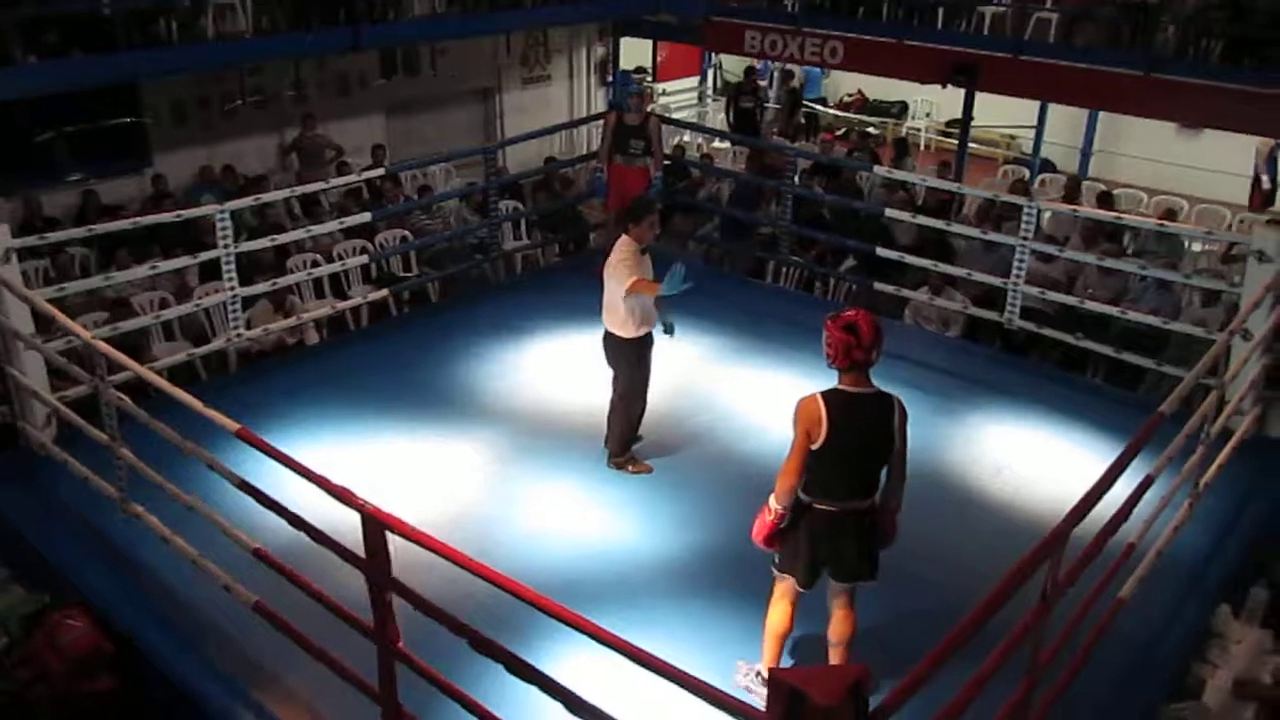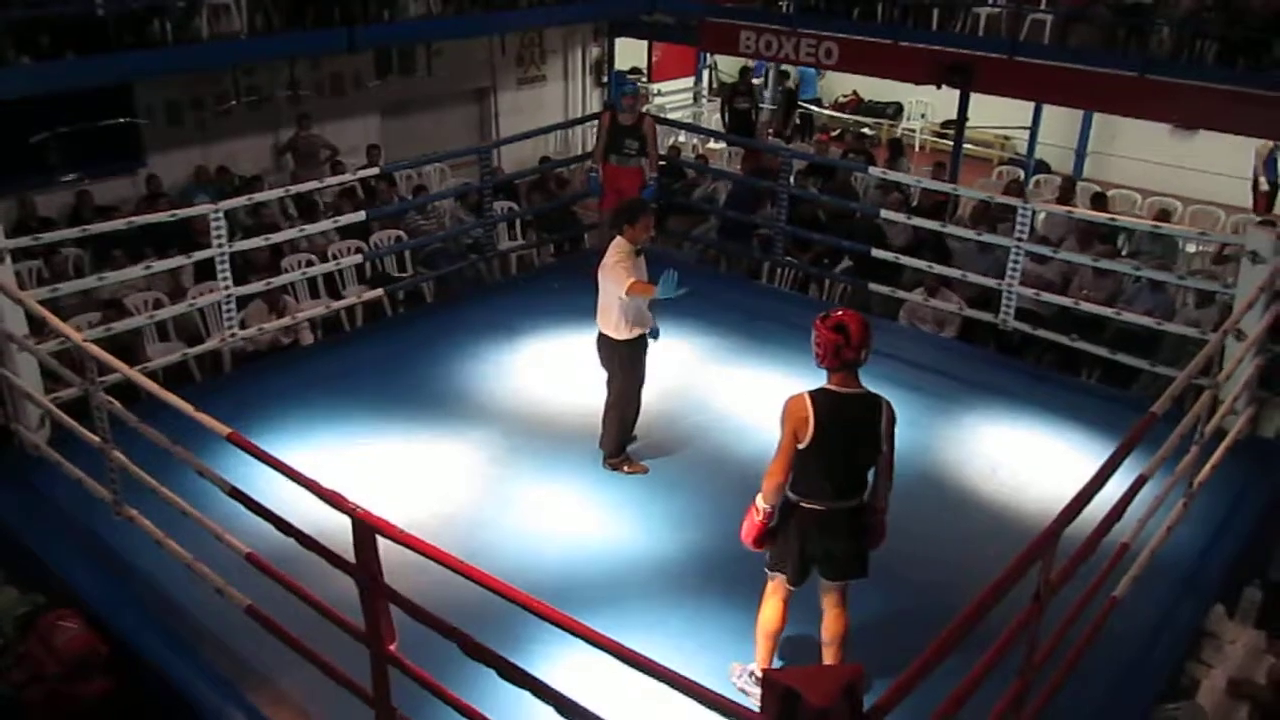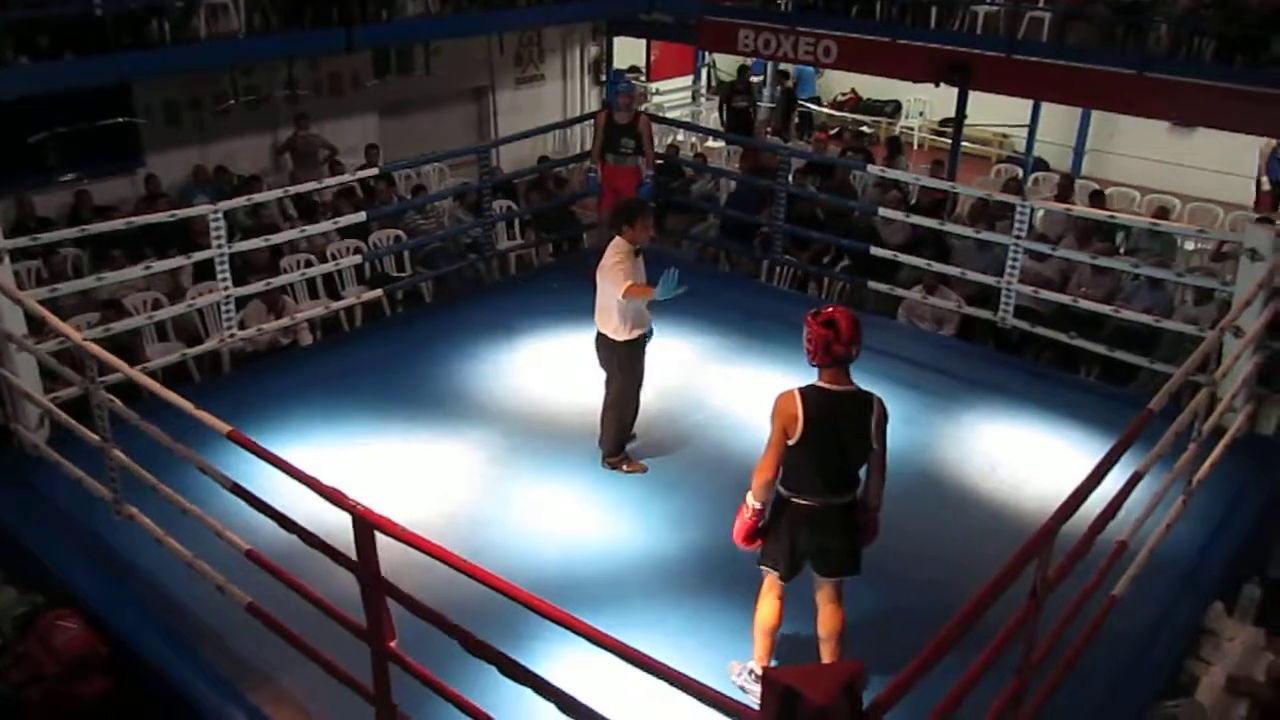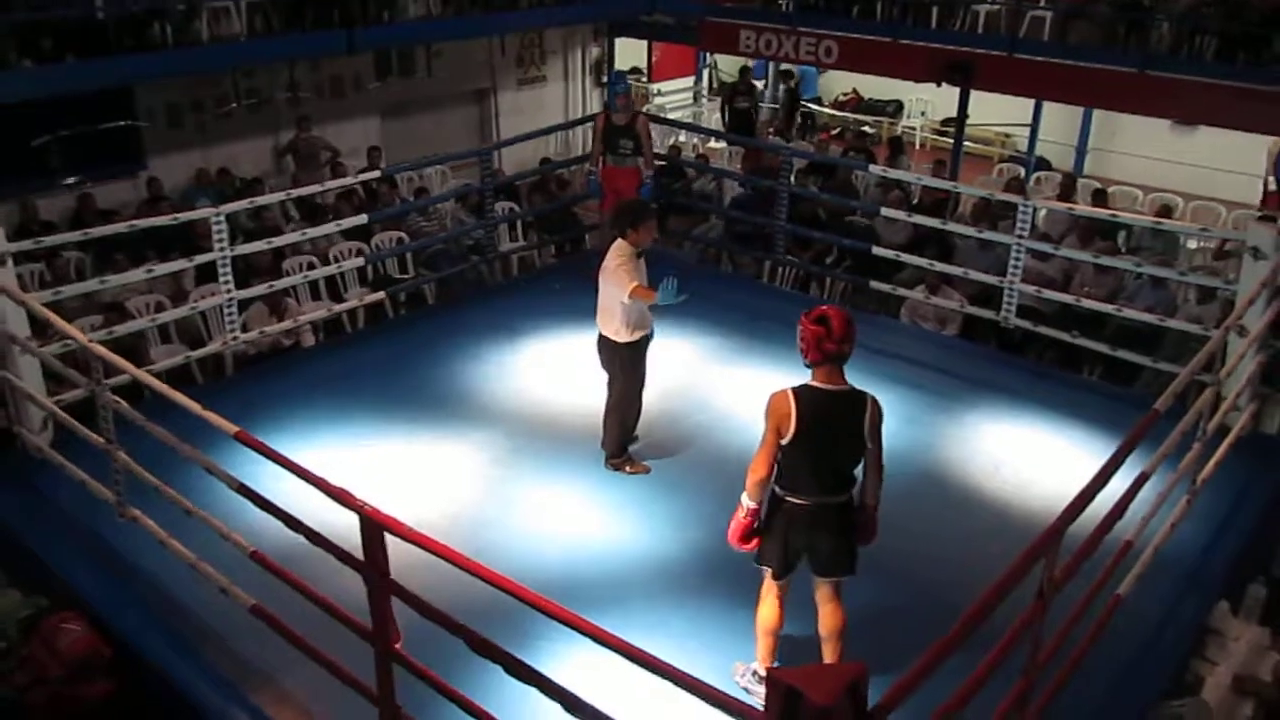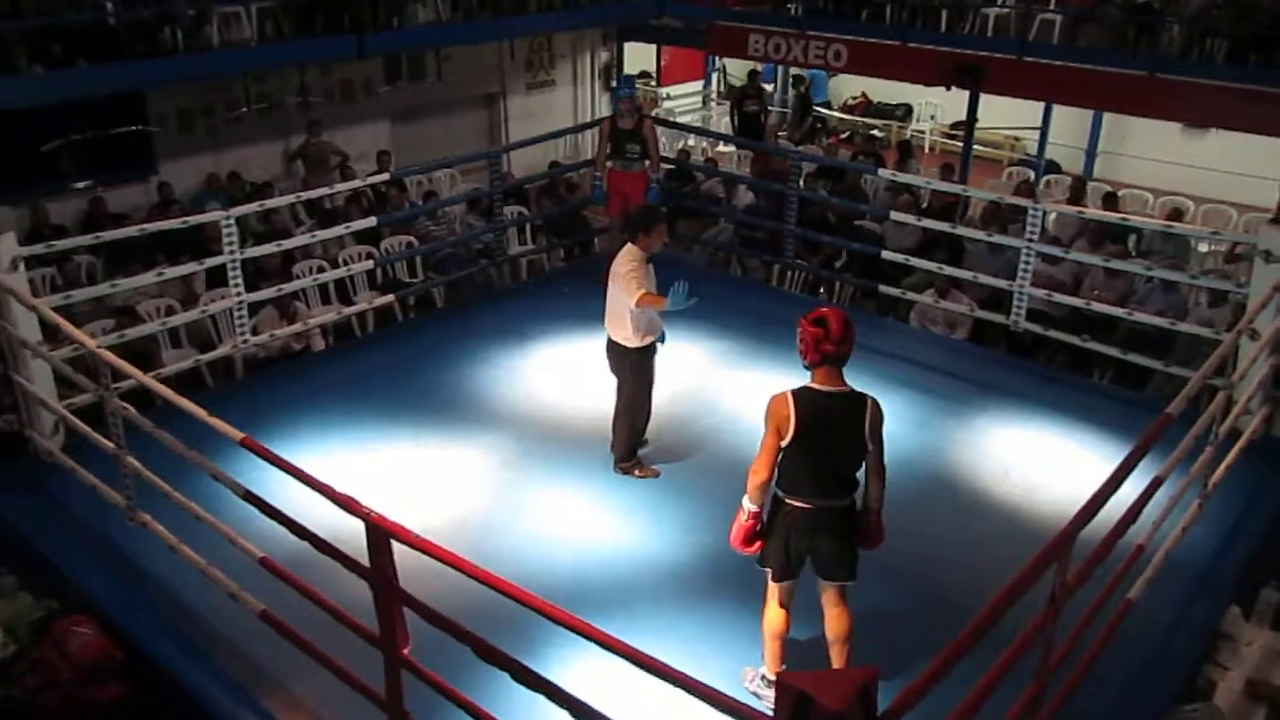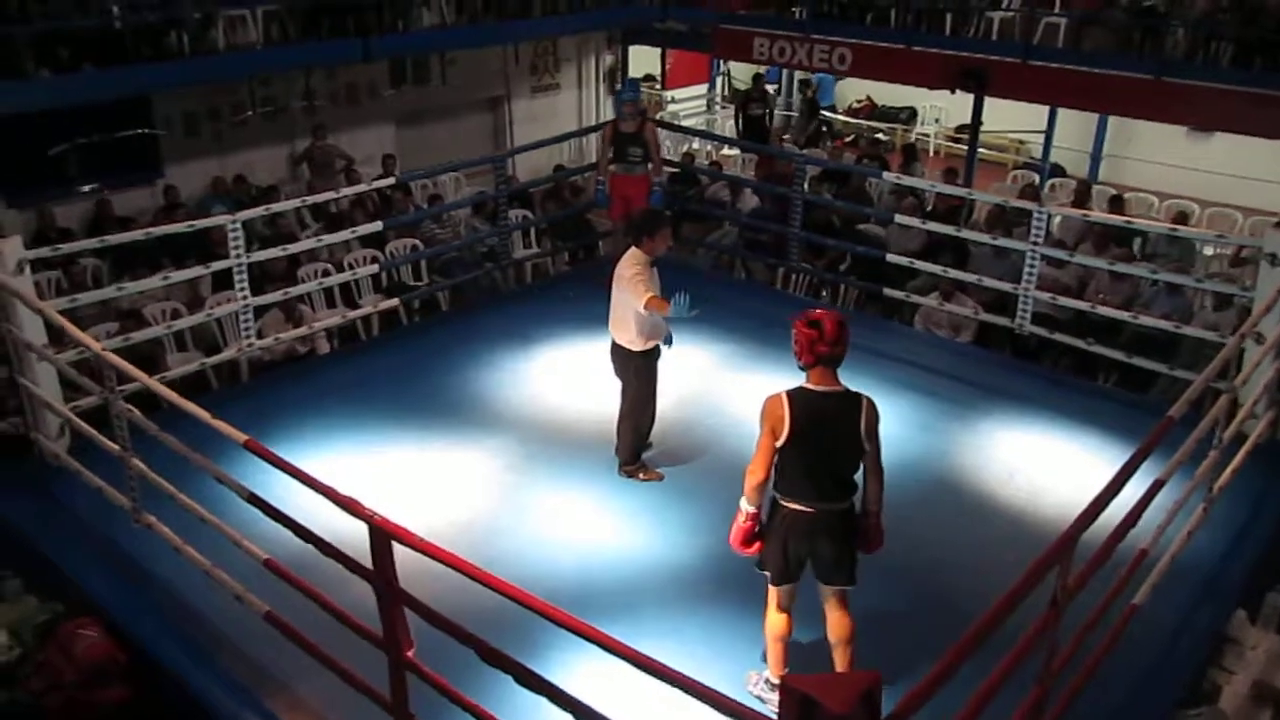
dt=0.1s
person 1, frame 1
left shoulder: (813, 407)
right shoulder: (894, 409)
left elbow: (791, 475)
right elbow: (896, 474)
left wrist: (774, 511)
right wrist: (887, 513)
left hip: (813, 517)
right hip: (859, 520)
left knee: (784, 596)
right knee: (843, 602)
left ankle: (765, 677)
person 1, frame 2
left shoulder: (800, 407)
right shoulder: (882, 411)
left elbow: (778, 475)
right elbow: (884, 475)
left wrist: (763, 509)
right wrist: (876, 513)
left hip: (801, 516)
right hip: (848, 518)
left knee: (777, 594)
right knee: (834, 601)
left ankle: (759, 676)
person 1, frame 3
left shoulder: (791, 403)
right shoulder: (874, 408)
left elbow: (768, 471)
right elbow: (876, 473)
left wrist: (753, 507)
right wrist: (869, 510)
left hip: (794, 512)
right hip: (841, 514)
left knee: (772, 592)
right knee: (830, 597)
left ankle: (758, 674)
person 1, frame 4
left shoulder: (783, 403)
right shoulder: (868, 407)
left elbow: (762, 469)
right elbow: (873, 471)
left wrist: (748, 507)
right wrist: (868, 510)
left hip: (789, 511)
right hip: (837, 513)
left knee: (772, 593)
right knee: (829, 597)
left ankle: (762, 675)
person 1, frame 5
left shoulder: (784, 405)
right shoulder: (869, 409)
left elbow: (762, 472)
right elbow: (875, 473)
left wrist: (750, 511)
right wrist: (872, 513)
left hip: (791, 514)
right hip: (839, 516)
left knee: (778, 597)
right knee: (835, 600)
left ankle: (771, 679)
person 1, frame 6
left shoulder: (779, 406)
right shoulder: (864, 408)
left elbow: (758, 474)
right elbow: (873, 474)
left wrist: (748, 512)
right wrist: (872, 515)
left hip: (789, 517)
right hip: (838, 519)
left knee: (779, 602)
right knee: (837, 604)
left ankle: (774, 683)
person 2, frame 1
left shoulder: (639, 249)
right shoulder: (622, 258)
right elbow: (632, 286)
left wrist: (661, 316)
right wrist: (664, 289)
left hip: (637, 334)
right hip: (625, 340)
left knee: (633, 392)
right knee: (629, 396)
left ankle: (618, 436)
right ankle: (619, 455)
person 2, frame 2
left shoulder: (634, 251)
right shoulder: (617, 260)
right elbow: (631, 288)
left wrist: (649, 320)
right wrist: (659, 292)
left hip: (632, 335)
right hip: (620, 342)
left knee: (628, 392)
right knee: (624, 397)
left ankle: (613, 437)
right ankle: (614, 455)
person 2, frame 3
left shoulder: (632, 251)
right shoulder: (615, 261)
right elbow: (628, 290)
left wrist: (644, 321)
right wrist: (658, 294)
left hip: (629, 335)
right hip: (618, 342)
left knee: (626, 392)
right knee: (622, 397)
left ankle: (613, 436)
right ankle: (613, 455)
person 2, frame 4
left shoulder: (631, 252)
right shoulder: (619, 263)
right elbow: (632, 292)
left wrist: (646, 322)
right wrist: (659, 298)
left hip: (630, 337)
right hip: (621, 344)
left knee: (627, 394)
right knee: (625, 398)
left ankle: (615, 437)
right ankle: (617, 456)
person 2, frame 5
left shoulder: (639, 256)
right shoulder: (628, 268)
right elbow: (640, 298)
left wrist: (657, 325)
right wrist: (669, 304)
left hip: (638, 342)
right hip: (629, 348)
left knee: (635, 398)
right knee: (634, 402)
left ankle: (625, 441)
right ankle: (626, 460)
person 2, frame 6
left shoulder: (640, 259)
right shoulder: (633, 271)
right elbow: (647, 302)
left wrist: (662, 327)
right wrist: (673, 310)
left hip: (639, 345)
right hip: (635, 351)
left knee: (636, 402)
right knee: (639, 405)
left ankle: (629, 443)
right ankle: (630, 463)
person 3, frame 1
left shoulder: (651, 122)
right shoulder: (613, 118)
left elbow: (658, 152)
right elbow: (605, 146)
left wrist: (657, 180)
left hip: (639, 173)
right hip: (617, 171)
right knee: (612, 214)
person 3, frame 2
left shoulder: (646, 122)
right shoulder: (607, 118)
left elbow: (652, 153)
right elbow: (599, 146)
left hip: (634, 174)
right hip: (612, 172)
right knee: (606, 216)
person 3, frame 3
left shoulder: (642, 120)
right shoulder: (603, 117)
left elbow: (649, 152)
right elbow: (597, 147)
left wrist: (648, 179)
right wrist: (593, 174)
left hip: (631, 173)
right hip: (609, 171)
right knee: (605, 216)
person 3, frame 4
left shoulder: (639, 121)
right shoulder: (602, 120)
left elbow: (648, 152)
right elbow: (596, 149)
left wrist: (648, 180)
right wrist: (593, 176)
left hip: (631, 174)
right hip: (609, 173)
right knee: (607, 217)
person 3, frame 5
left shoulder: (645, 124)
right shoulder: (607, 125)
left elbow: (654, 155)
right elbow: (601, 154)
left wrist: (655, 183)
right wrist: (597, 182)
left hip: (638, 178)
right hip: (615, 177)
right knee: (615, 221)
person 3, frame 6
left shoulder: (647, 128)
right shoulder: (610, 129)
left elbow: (656, 158)
right elbow: (604, 158)
left wrist: (657, 187)
right wrist: (600, 186)
left hip: (640, 181)
right hip: (618, 181)
right knee: (618, 226)
